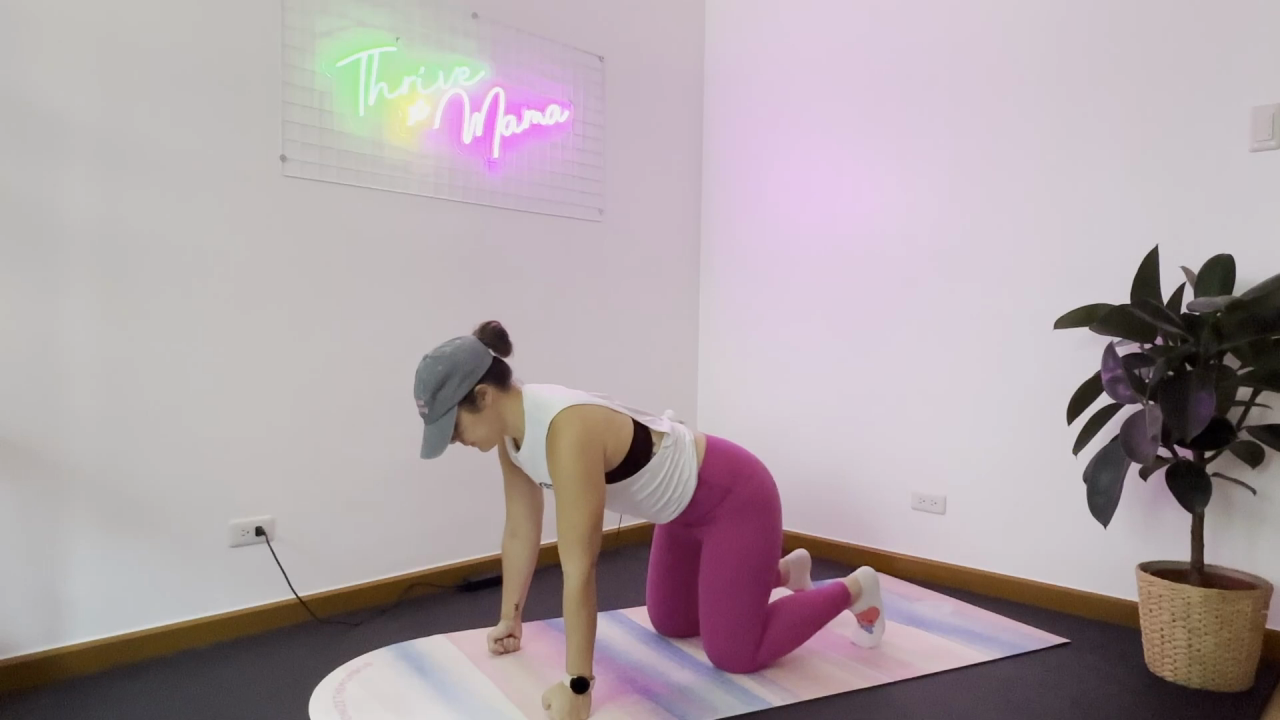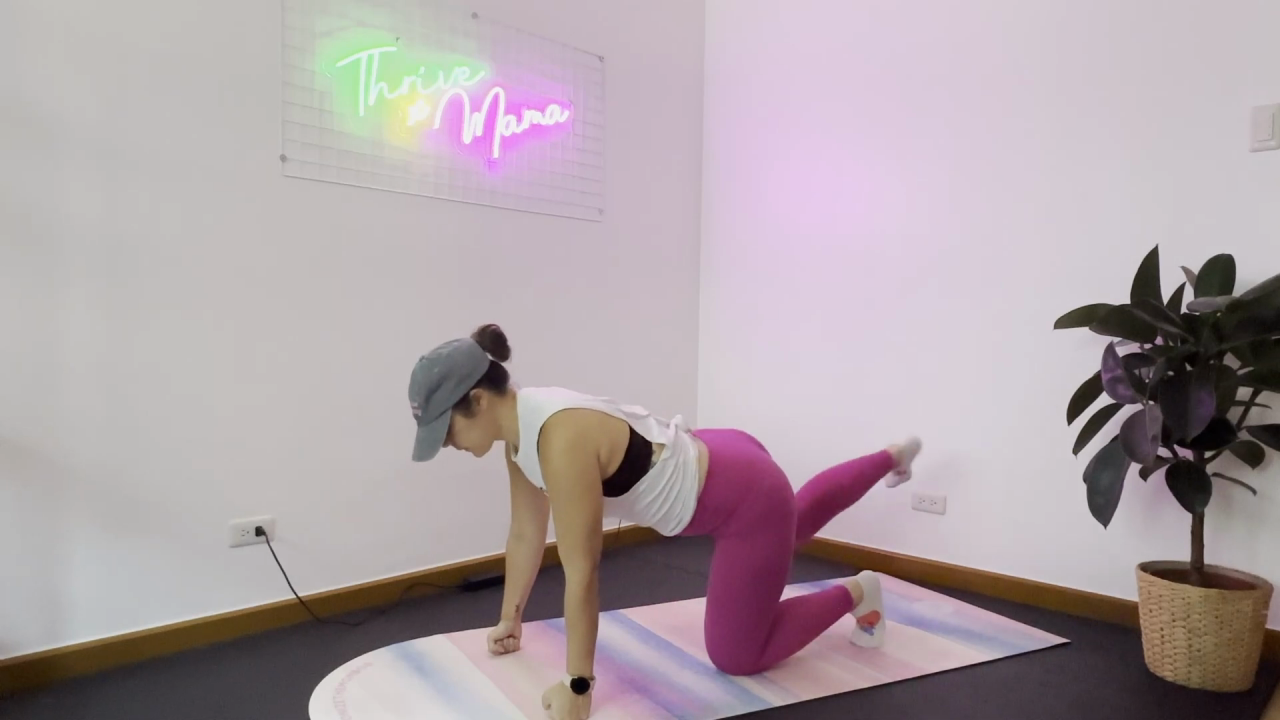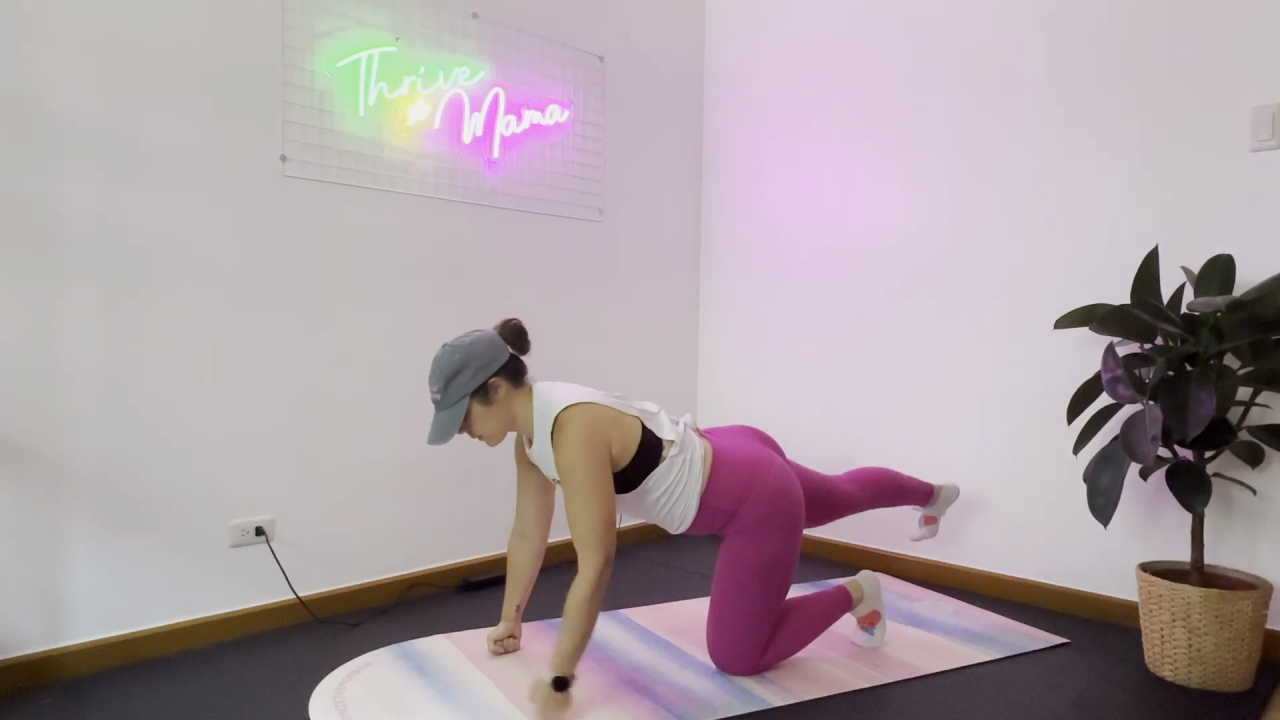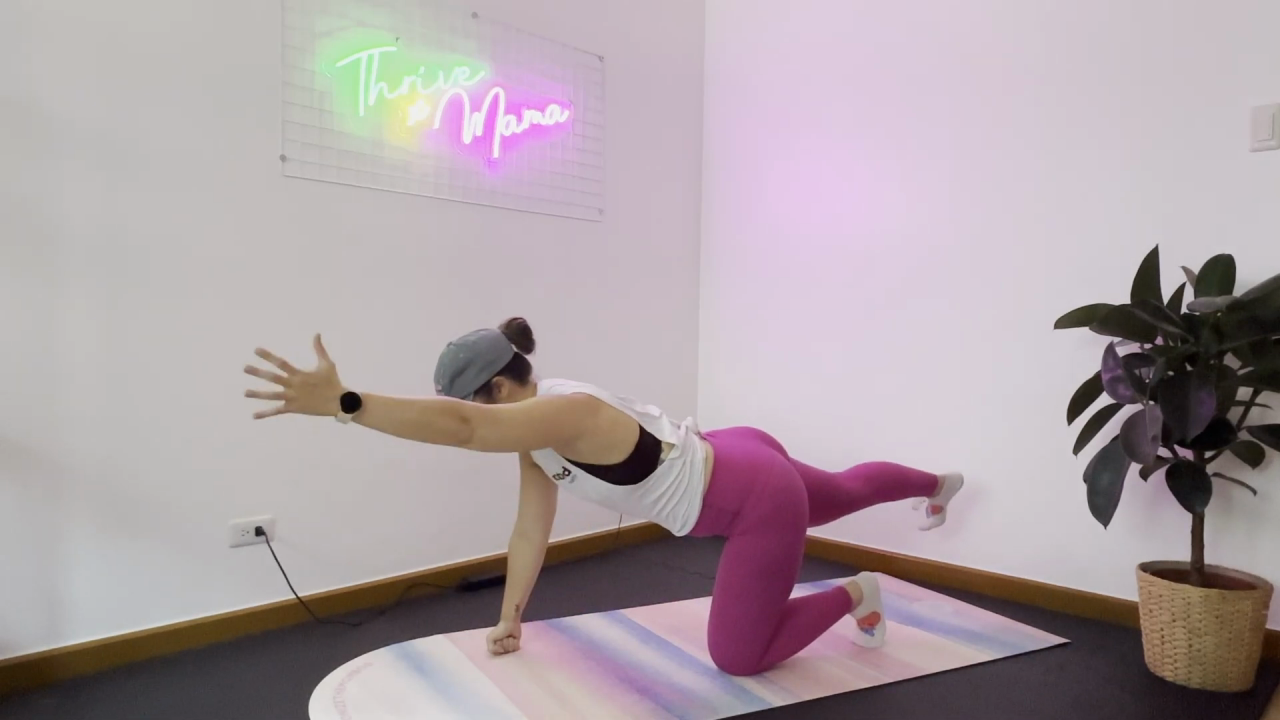
dt=0.7s
person 1, frame 1
left shoulder: (568, 430)
right shoulder: (512, 428)
left elbow: (579, 566)
right elbow: (520, 531)
right wrist: (509, 618)
left hip: (735, 495)
right hip: (686, 501)
left knee: (734, 654)
right knee: (669, 624)
left ankle: (855, 589)
right ankle: (781, 570)
person 1, frame 2
left shoulder: (560, 439)
right shoulder: (520, 428)
left elbow: (582, 572)
right elbow: (525, 533)
right wrist: (511, 618)
left hip: (748, 498)
right hip: (717, 460)
left knee: (737, 656)
right knee: (799, 525)
left ankle: (856, 592)
right ankle: (894, 457)
person 1, frame 3
left shoulder: (574, 433)
right shoulder: (530, 427)
left elbow: (595, 565)
right elbow: (528, 533)
right wrist: (510, 619)
left hip: (757, 501)
right hip: (731, 459)
left knee: (736, 657)
right knee: (841, 495)
left ankle: (856, 594)
right ankle: (934, 495)
person 1, frame 4
left shoulder: (567, 415)
right shoulder: (542, 428)
left elbow: (464, 428)
right elbow: (531, 528)
left wrist: (342, 402)
right wrist: (510, 618)
left hip: (758, 499)
right hip: (731, 462)
left knee: (737, 656)
right knee: (840, 492)
left ankle: (853, 595)
right ankle: (936, 485)
